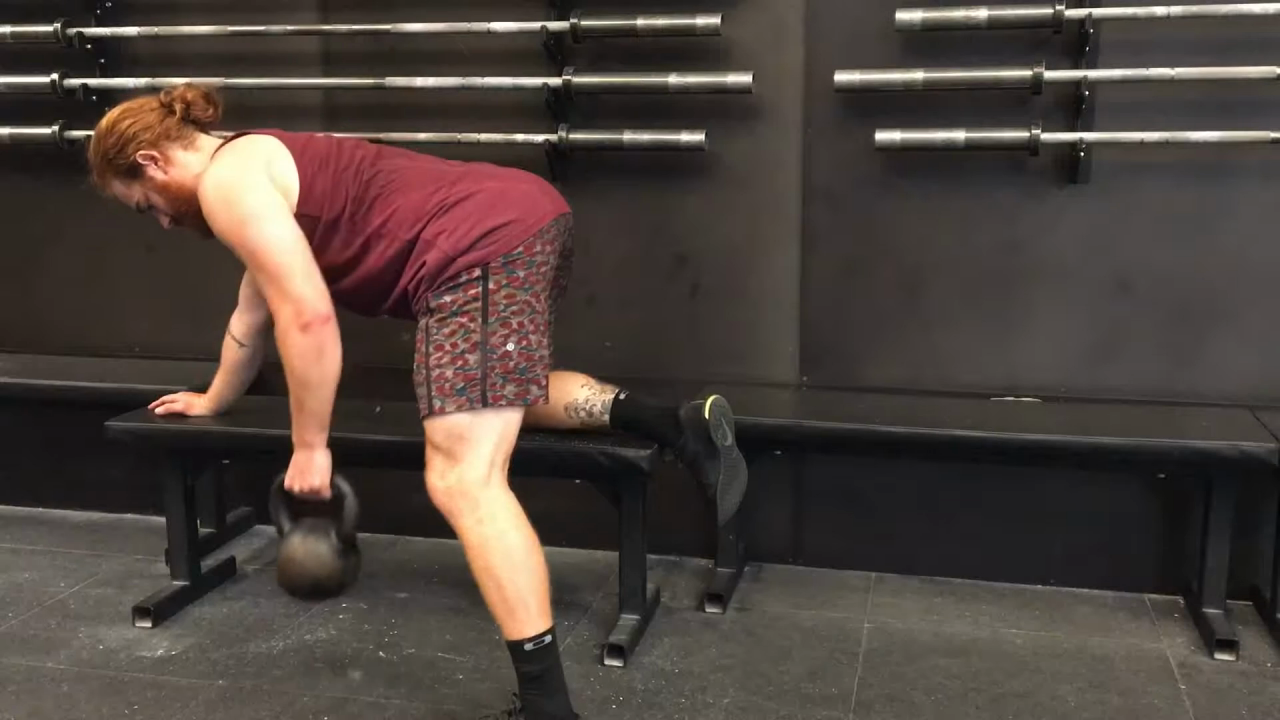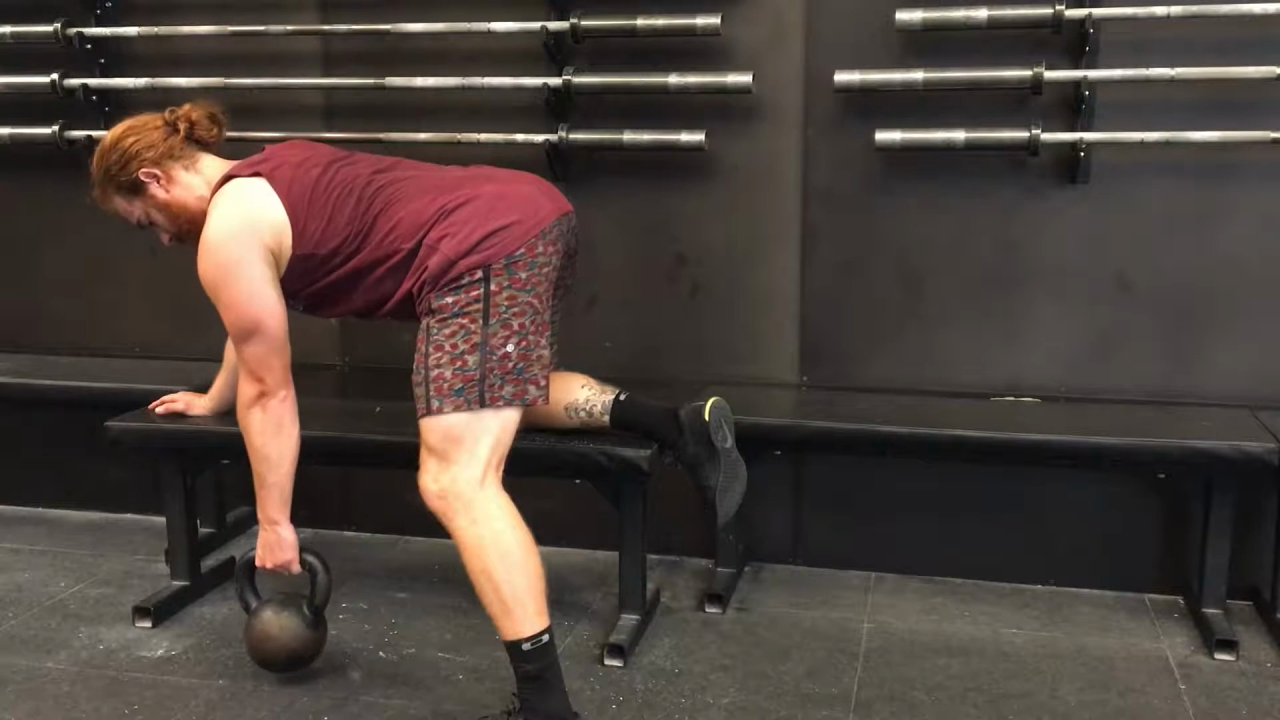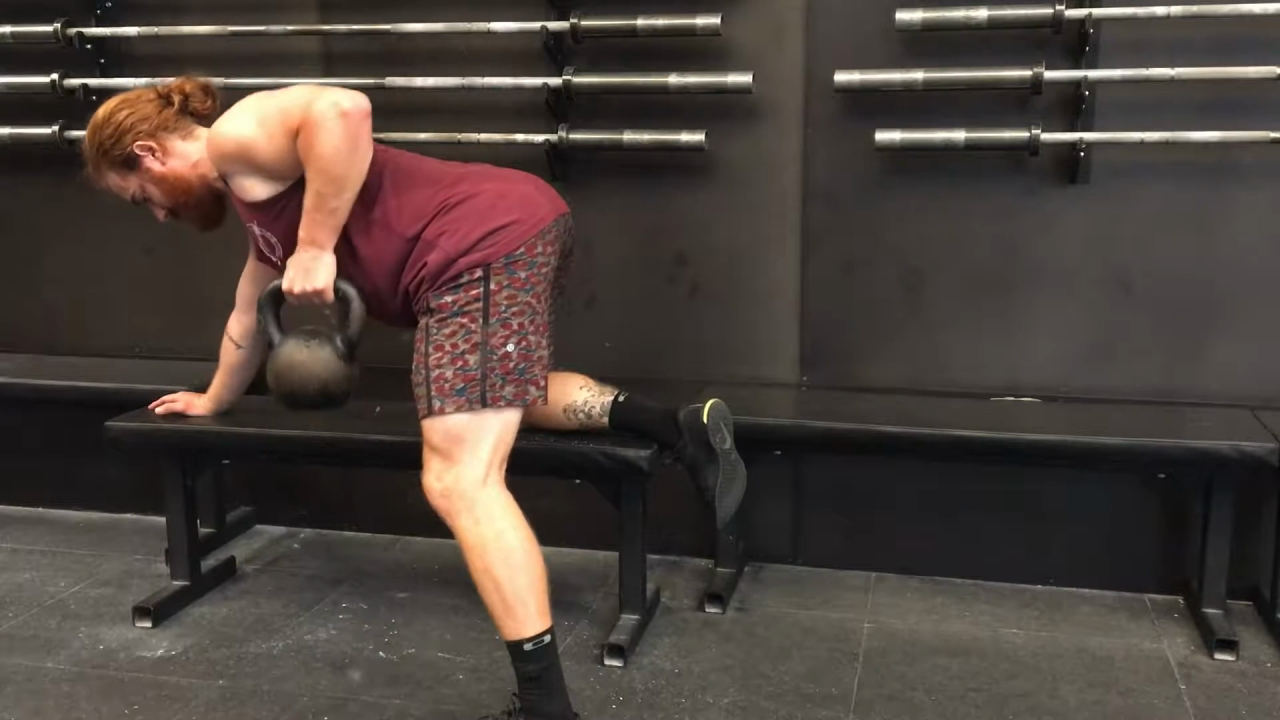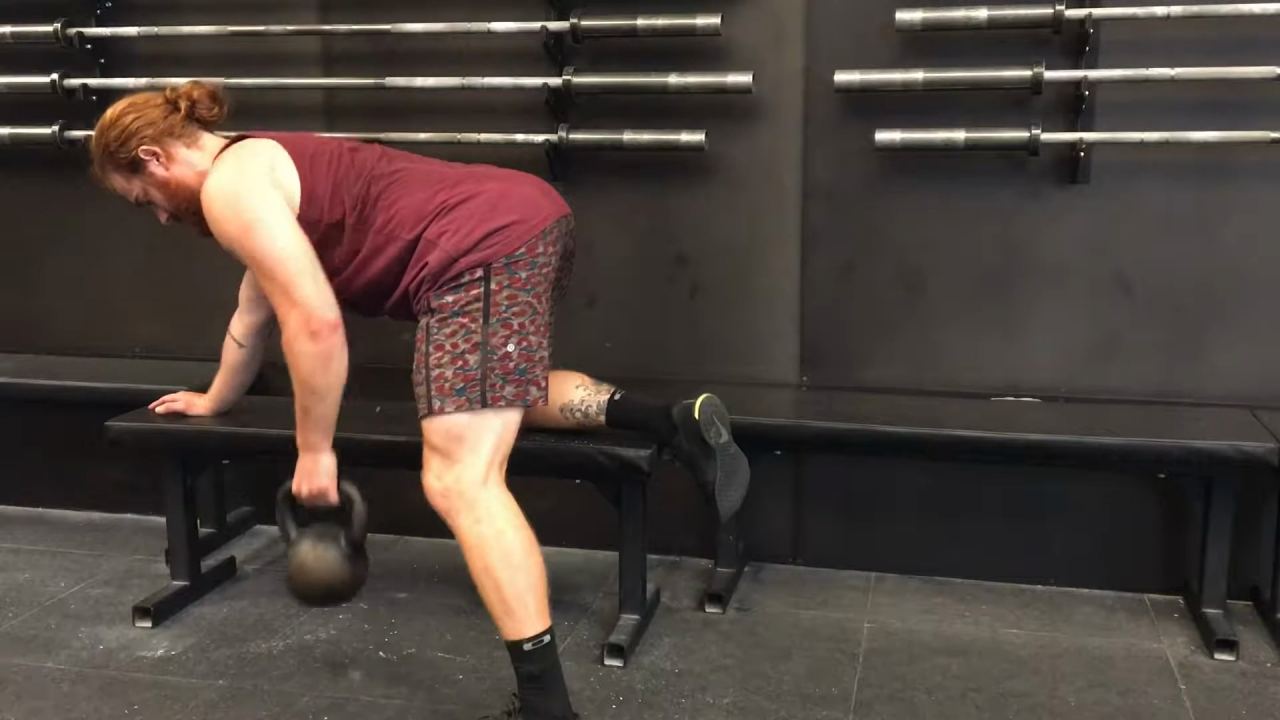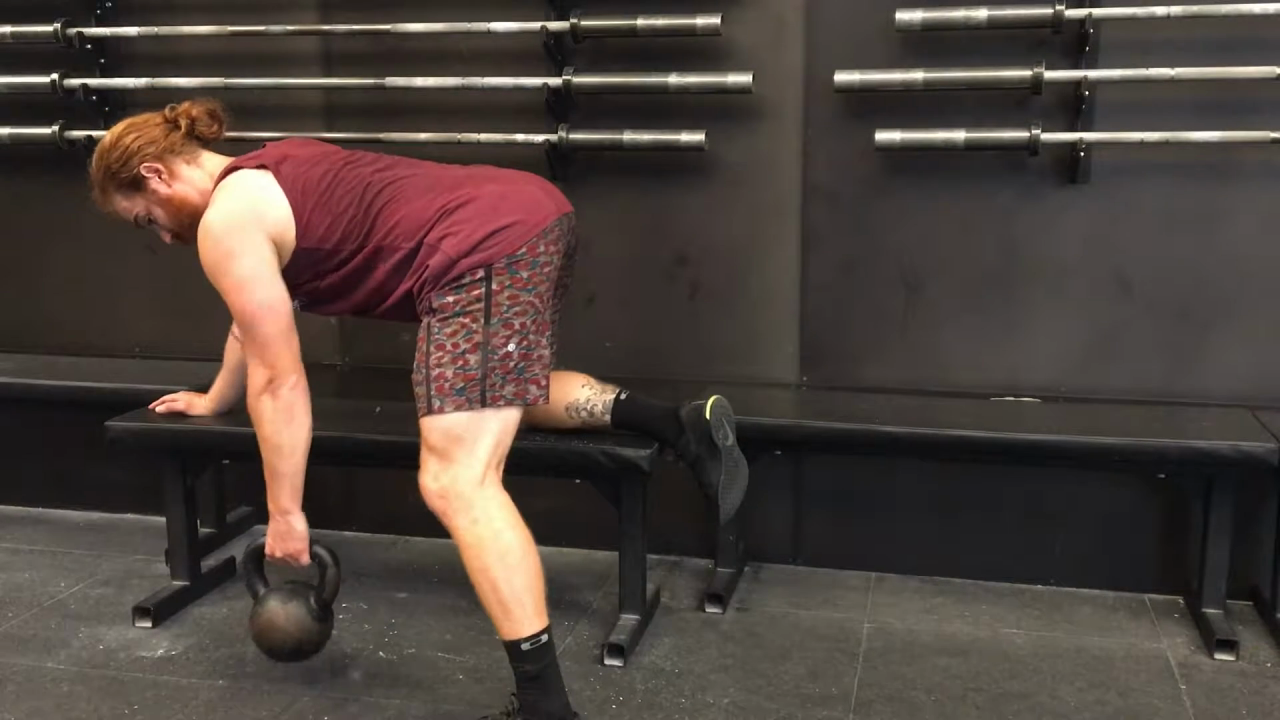
dt=1s
person 1, frame 1
left shoulder: (226, 183)
right shoulder: (262, 167)
left elbow: (308, 321)
right elbow: (255, 313)
left wrist: (310, 449)
right wrist: (213, 401)
left hip: (481, 246)
right hip: (525, 214)
left knee: (463, 484)
right knee: (497, 393)
right ankle: (683, 425)
person 1, frame 2
left shoulder: (229, 232)
right shoulder: (266, 177)
left elbow: (269, 391)
right elbow: (255, 338)
left wrist: (274, 525)
right wrist: (212, 401)
left hip: (484, 249)
right hip: (530, 211)
left knee: (457, 485)
right knee: (498, 392)
right ankle: (683, 425)
person 1, frame 3
left shoulder: (237, 138)
right shoulder: (258, 193)
left elbow: (343, 110)
right elbow: (250, 311)
left wrist: (315, 246)
right wrist: (214, 398)
left hip: (483, 244)
right hip: (521, 218)
left knee: (460, 484)
right knee: (498, 393)
right ankle: (681, 428)
person 1, frame 4
left shoulder: (229, 186)
right shoulder: (264, 167)
left elbow: (314, 327)
right elbow: (257, 310)
left wrist: (315, 453)
right wrist: (214, 400)
left hip: (482, 247)
right hip: (525, 214)
left knee: (460, 485)
right knee: (498, 393)
right ankle: (677, 423)
person 1, frame 5
left shoulder: (226, 221)
right shoulder: (266, 175)
left elbow: (279, 379)
right elbow: (256, 320)
left wrist: (285, 516)
right wrist: (213, 399)
left hip: (485, 248)
right hip: (530, 212)
left knee: (457, 485)
right knee: (497, 394)
right ankle: (683, 423)
